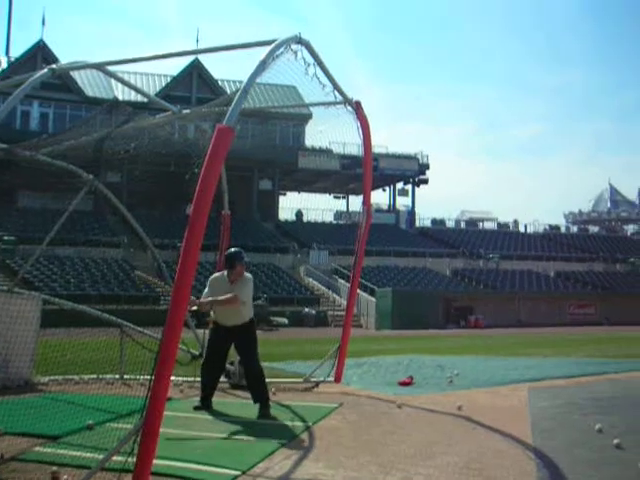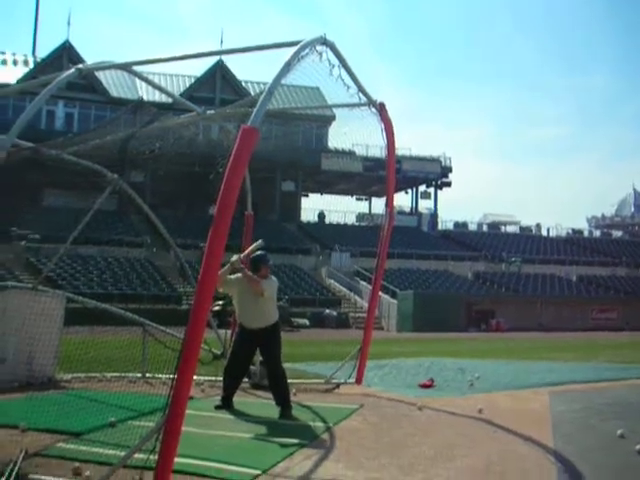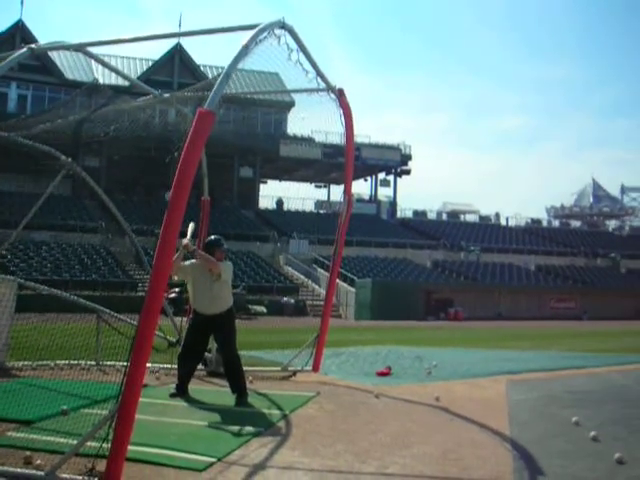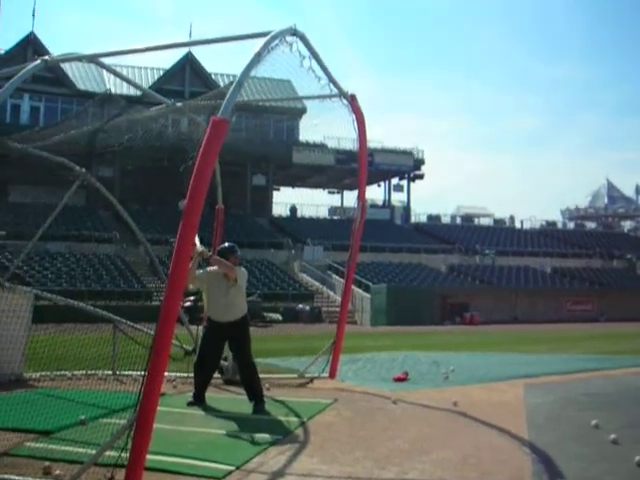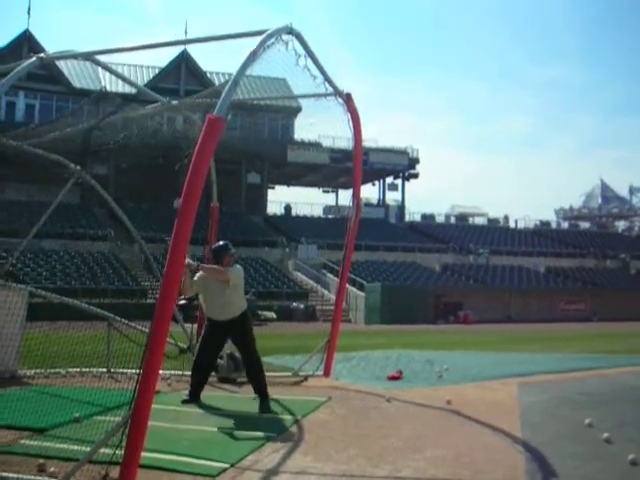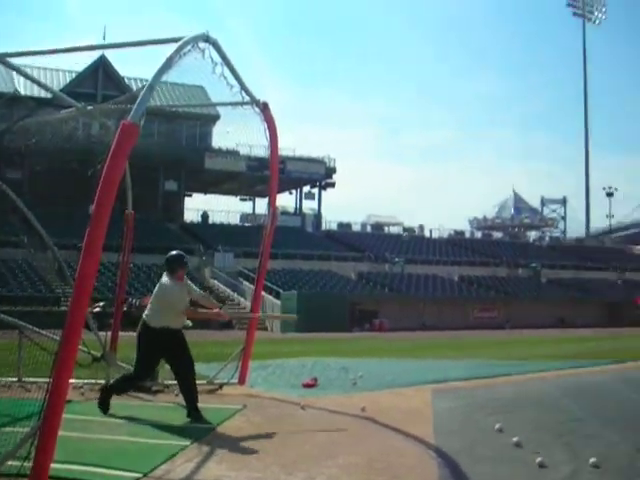
dt=0.5s
person 1, frame 1
left shoulder: (247, 280)
right shoulder: (215, 279)
left elbow: (235, 299)
right elbow: (206, 305)
left wrist: (210, 301)
right wrist: (198, 303)
left hip: (244, 327)
right hip: (220, 327)
left knee: (252, 366)
right knee: (210, 364)
left ankle: (264, 405)
right ankle: (205, 399)
person 1, frame 2
left shoulder: (272, 282)
right shoulder: (239, 280)
left elbow: (257, 286)
right elbow: (218, 282)
left wrist: (240, 268)
right wrist: (231, 265)
left hip: (269, 330)
right hip: (246, 330)
left knee: (275, 368)
right knee: (234, 366)
left ankle: (285, 406)
right ankle: (226, 399)
person 1, frame 3
left shoulder: (227, 267)
right shoulder: (193, 266)
left elbow: (214, 265)
right elbow: (173, 270)
left wrist: (193, 250)
right wrist: (182, 250)
left hip: (223, 317)
right hip: (200, 316)
left knee: (230, 356)
right knee: (187, 353)
left ankle: (241, 394)
right ankle: (181, 387)
person 1, frame 4
left shoulder: (242, 273)
right shoulder: (208, 274)
left elbow: (230, 270)
right elbow: (189, 279)
left wrist: (208, 256)
right wrist: (196, 258)
left hip: (238, 324)
right hip: (214, 324)
left knee: (245, 363)
right knee: (203, 362)
left ankle: (258, 401)
right ankle: (198, 396)
person 1, frame 5
left shoulder: (237, 271)
right shoulder: (204, 276)
left elbow: (221, 273)
right elbow: (186, 292)
left wrist: (196, 266)
right wrist: (186, 271)
left hip: (239, 321)
right hip: (215, 323)
left knee: (251, 358)
right knee: (202, 360)
left ankle: (264, 399)
right ankle: (194, 394)
person 1, frame 6
left shoulder: (182, 281)
right shoulder: (168, 287)
left elbow: (199, 296)
right elbow: (190, 313)
left wrist: (217, 308)
right wrist: (215, 314)
left hip: (173, 332)
right hip: (153, 333)
left knee: (187, 369)
right knee: (141, 373)
left ankle: (193, 409)
right ankle: (109, 390)
